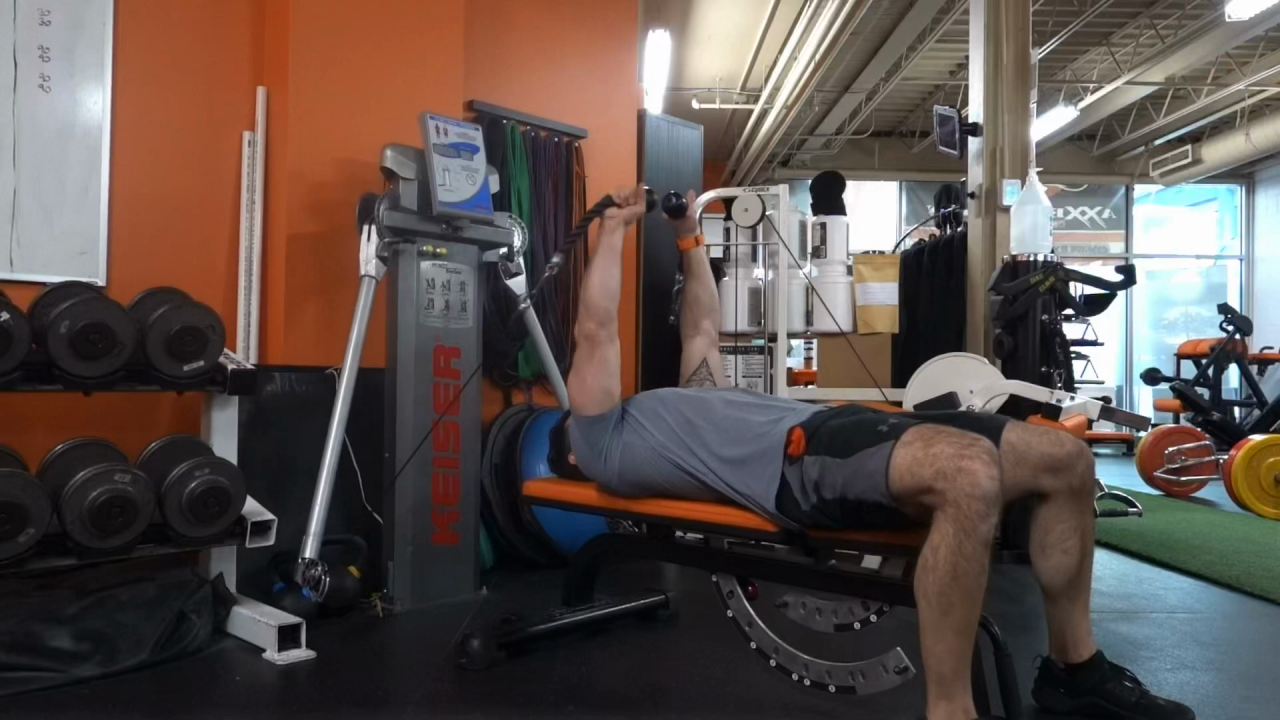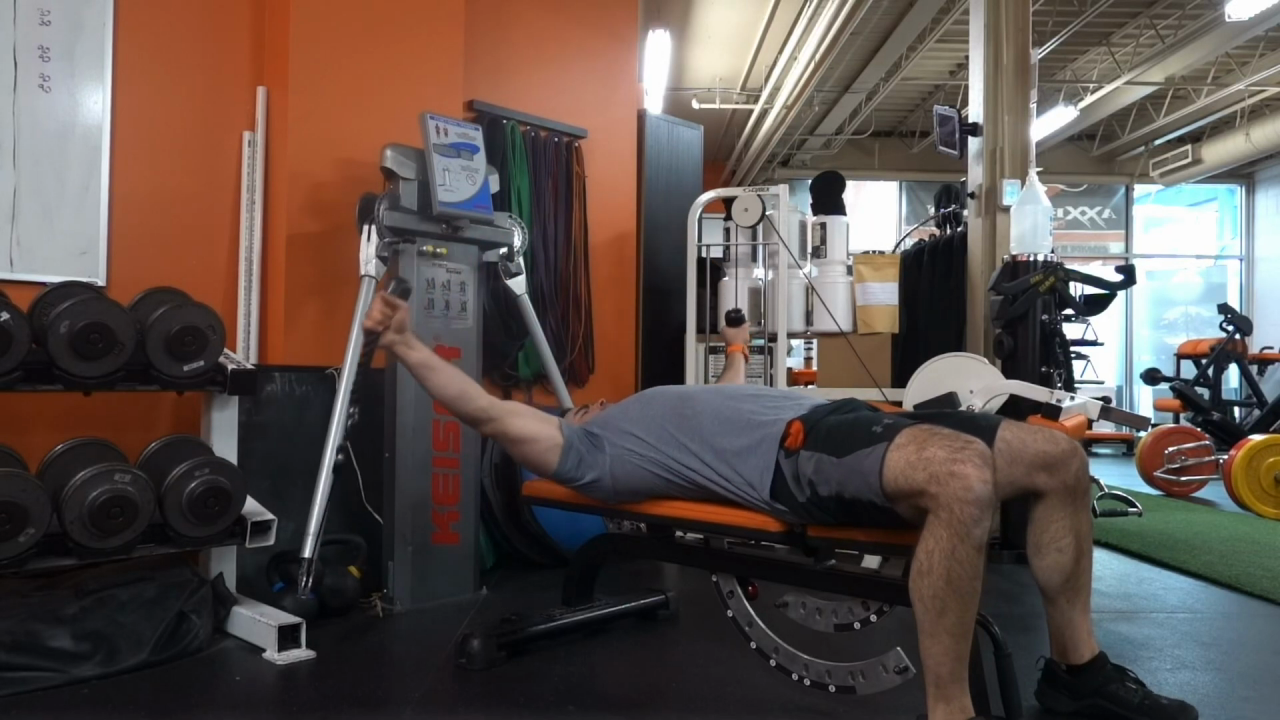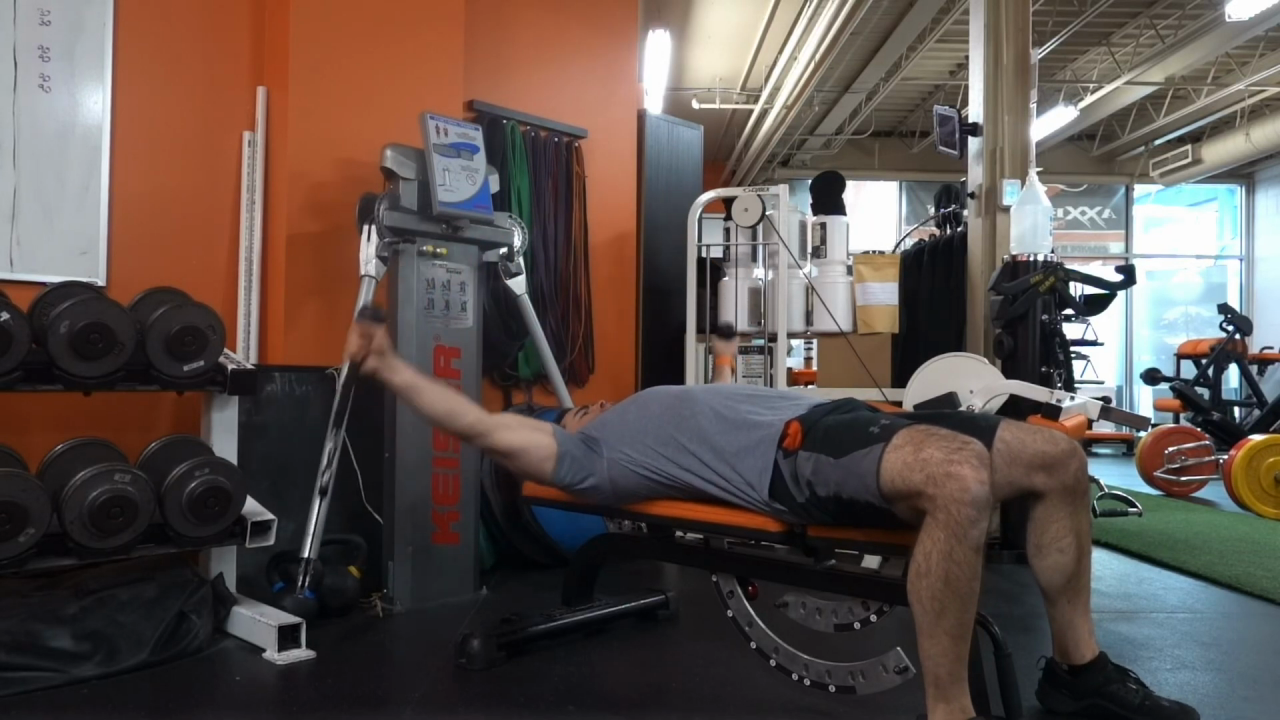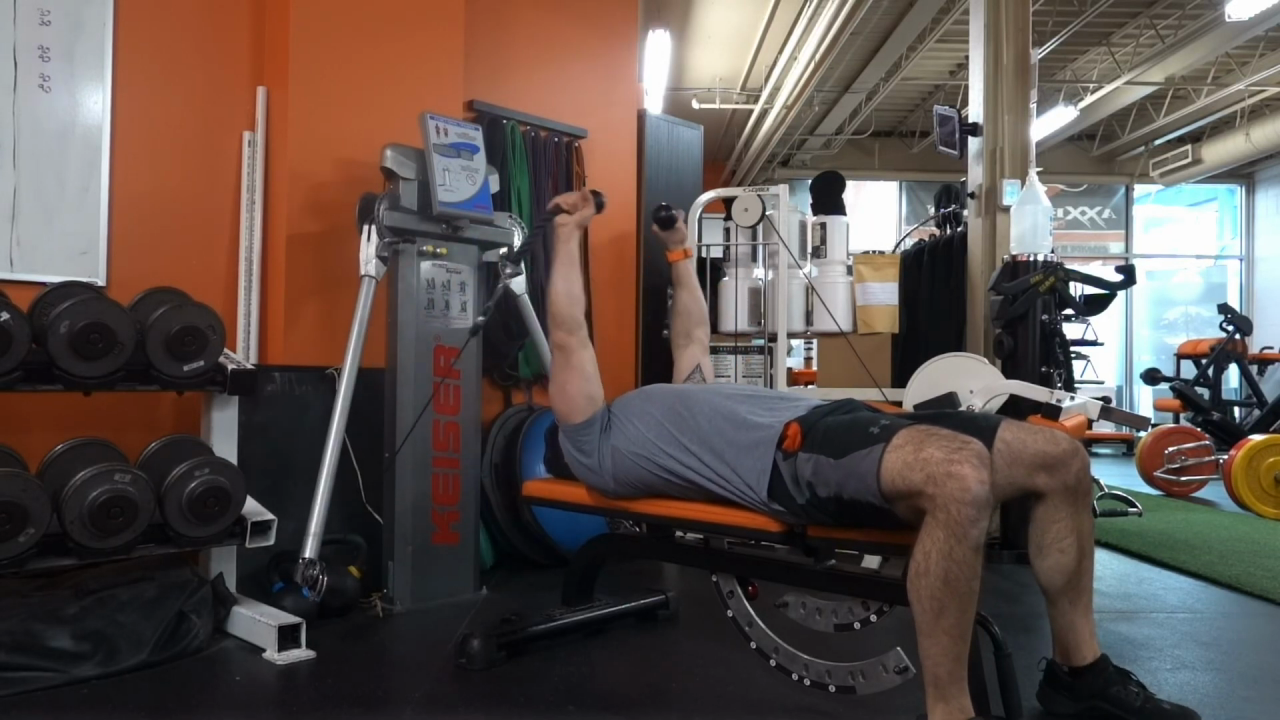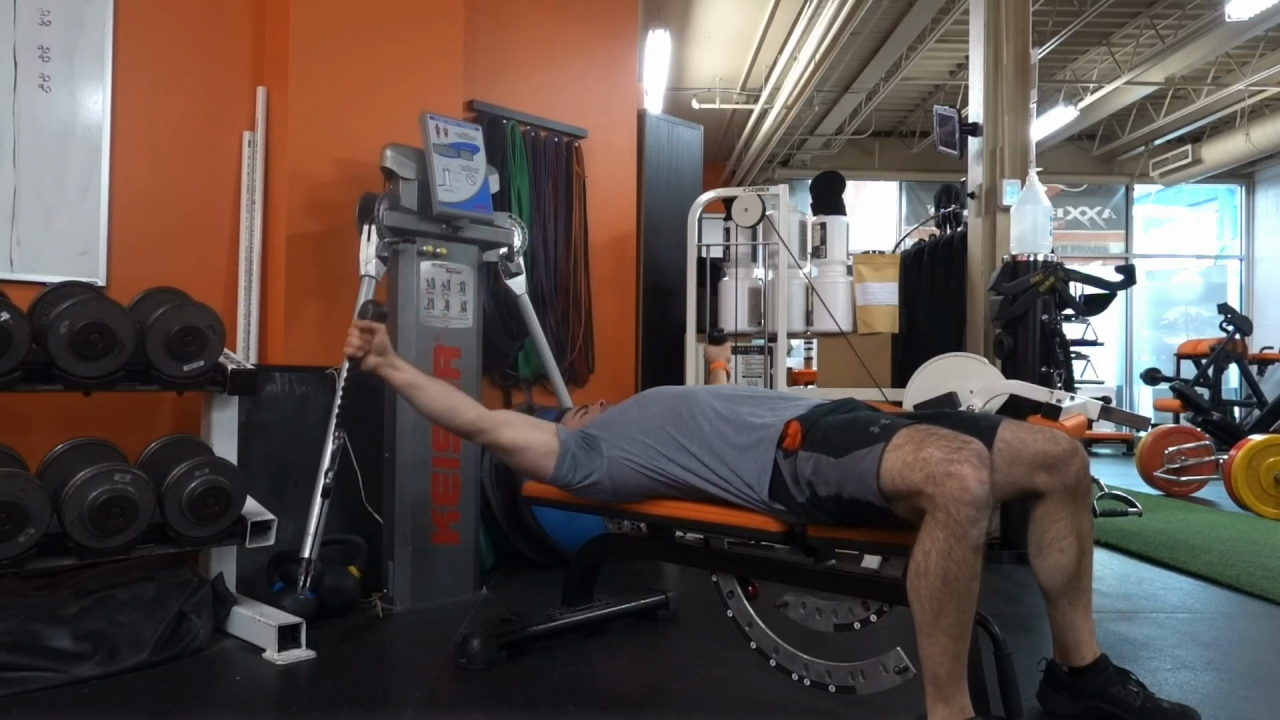
dt=1s
person 1, frame 1
left shoulder: (682, 410)
right shoulder: (606, 448)
left elbow: (702, 332)
right elbow: (595, 334)
left wrist: (690, 244)
right wrist: (613, 226)
left hip: (838, 426)
right hip: (794, 457)
left knee: (1065, 461)
right knee: (969, 476)
left ankle: (1074, 667)
person 1, frame 2
left shoulder: (647, 416)
right shoulder: (589, 454)
right elbow: (493, 414)
left wrist: (737, 353)
right wrist: (404, 345)
left hip: (836, 416)
right hip: (795, 453)
left knee: (1058, 459)
right knee: (964, 478)
person 1, frame 3
left shoulder: (635, 412)
right shoulder: (590, 455)
right elbow: (487, 426)
left wrist: (723, 364)
right wrist: (388, 365)
left hip: (831, 417)
right hip: (784, 454)
left knee: (1056, 458)
right knee: (961, 479)
person 1, frame 4
left shoulder: (667, 403)
right shoulder: (600, 451)
left elbow: (689, 340)
right elbow: (568, 342)
left wrist: (680, 258)
right wrist: (570, 233)
right hip: (787, 455)
left knee: (1061, 460)
right knee: (960, 479)
person 1, frame 5
left shoulder: (646, 413)
right shoulder: (588, 456)
right elbow: (487, 424)
left wrist: (719, 364)
right wrist: (390, 365)
left hip: (833, 417)
right hip: (794, 455)
left knee: (1058, 459)
right knee: (961, 479)
